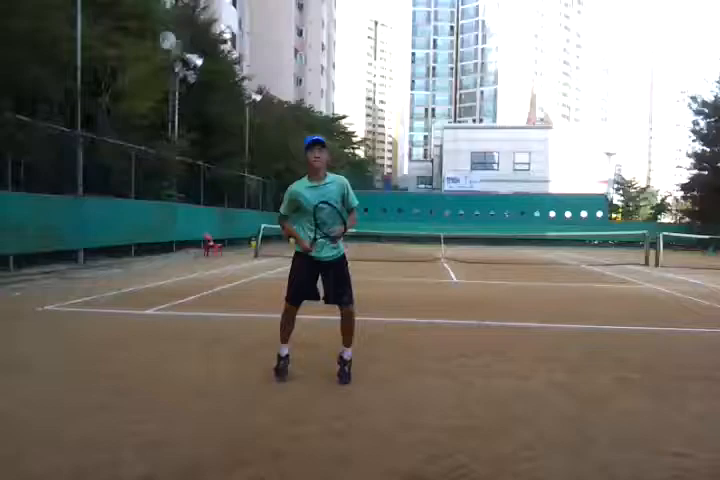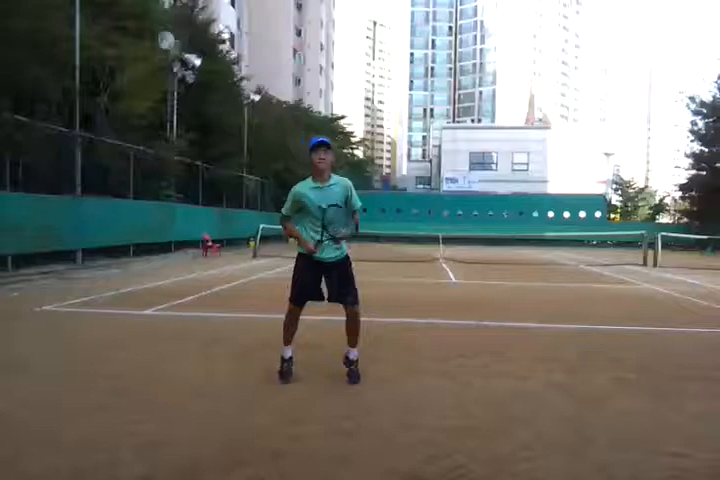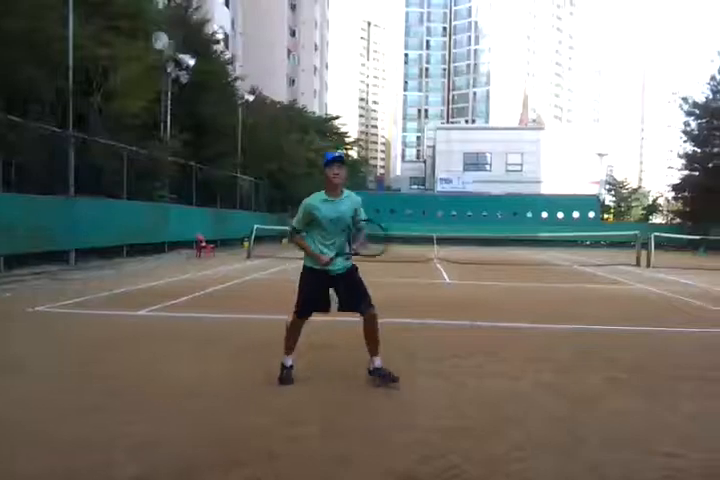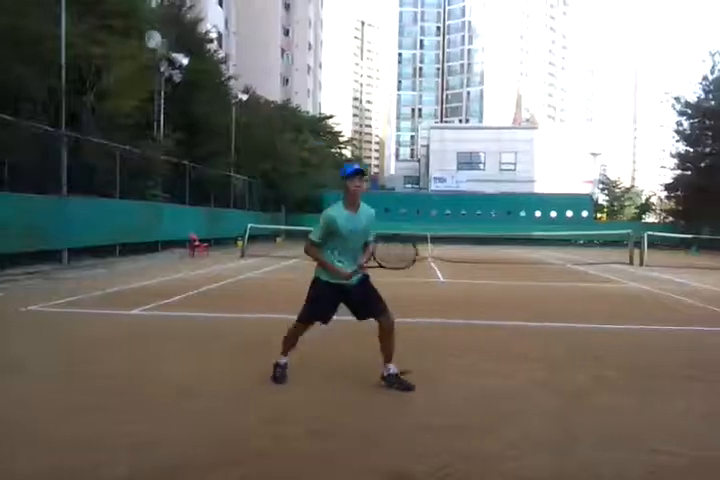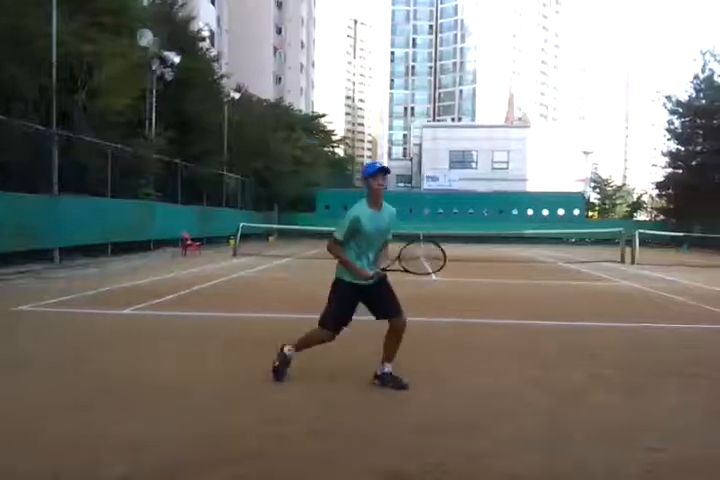
dt=0.1s
person 1, frame 1
left shoulder: (341, 184)
right shoulder: (296, 190)
left elbow: (353, 213)
right elbow: (283, 220)
right wrist: (299, 239)
left hip: (334, 255)
right hip: (306, 255)
left knee: (347, 308)
right knee: (291, 306)
left ankle: (345, 358)
right ankle: (283, 354)
person 1, frame 2
left shoulder: (345, 186)
right shoulder: (299, 190)
left elbow: (355, 215)
right elbow: (285, 221)
right wrist: (302, 240)
left hip: (337, 256)
right hip: (309, 256)
left knee: (352, 308)
right knee: (295, 307)
left ankle: (351, 358)
right ankle: (287, 356)
person 1, frame 3
left shoulder: (355, 201)
right shoulder: (311, 203)
right elbow: (295, 235)
right wrist: (315, 255)
left hip: (345, 268)
right hip: (316, 269)
left knee: (370, 314)
right knee: (299, 318)
left ankle: (375, 366)
right ankle: (287, 363)
person 1, frame 4
left shoulder: (369, 213)
right shoulder: (331, 215)
right elbow: (310, 248)
left wrist: (364, 259)
right wrist: (334, 269)
left hip: (357, 278)
right hip: (328, 280)
left knee: (387, 320)
right knee: (302, 324)
left ankle: (389, 372)
right ankle: (282, 361)
person 1, frame 5
left shoulder: (390, 213)
right shoulder: (355, 214)
right elbow: (332, 247)
left wrist: (380, 263)
right wrist: (358, 271)
left hip: (374, 278)
right hip: (349, 280)
left knee: (399, 322)
right knee: (328, 333)
left ankle: (385, 371)
right ankle: (287, 353)
